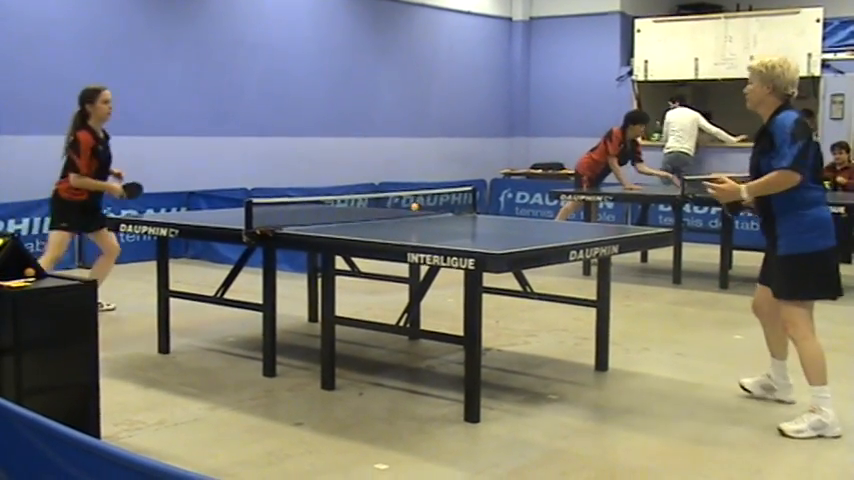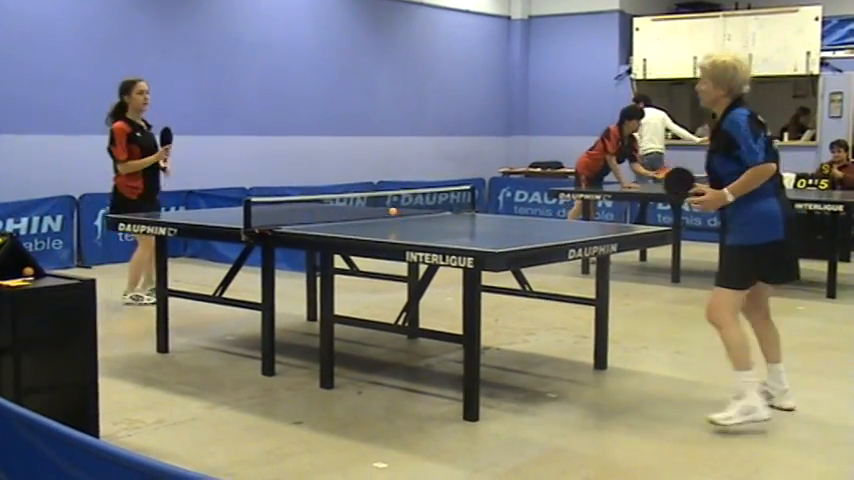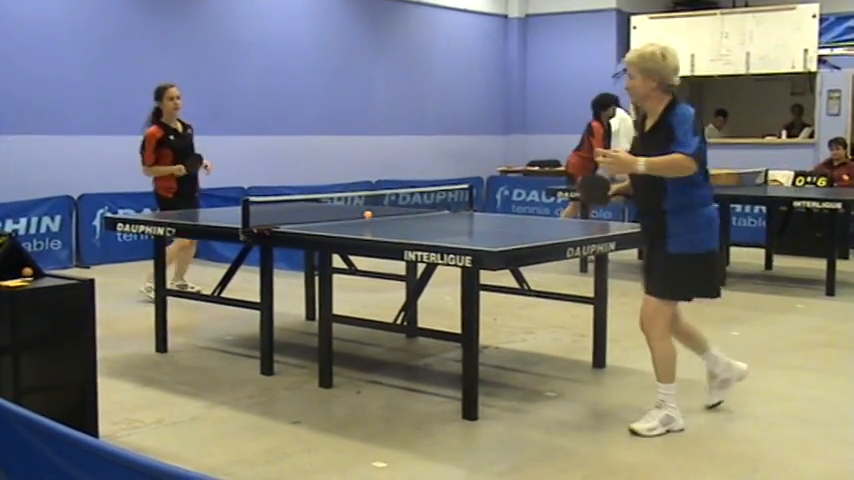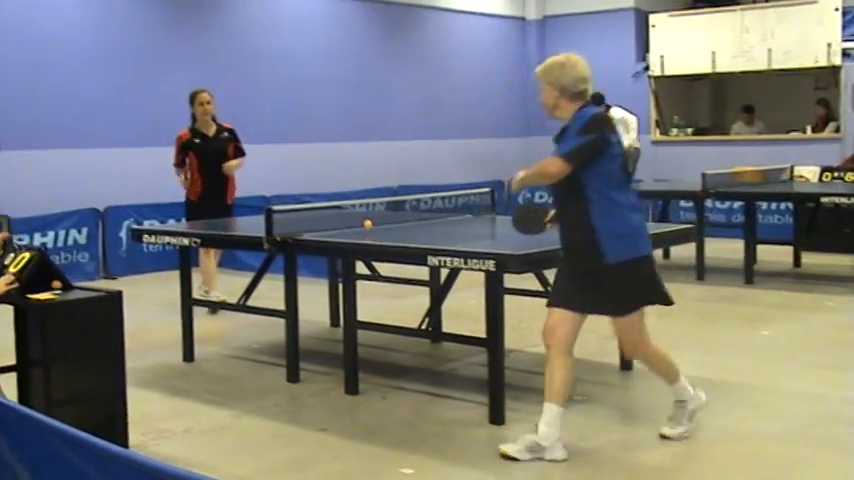
dt=0.4s
person 1, frame 1
left shoulder: (788, 123)
right shoulder: (777, 125)
left elbow: (789, 176)
left wrist: (740, 192)
right wrist: (752, 194)
left hip: (803, 236)
right hip: (790, 236)
left knee: (797, 324)
right knee: (764, 304)
left ankle: (824, 413)
right ankle: (778, 379)
person 1, frame 2
left shoulder: (738, 120)
right shoulder: (729, 121)
left elbow: (766, 166)
left wrist: (726, 197)
right wrist: (709, 188)
left hip: (753, 231)
right hip: (759, 229)
left knee: (720, 311)
right knee: (754, 308)
left ankle: (750, 400)
right ankle: (777, 387)
person 1, frame 3
left shoulder: (684, 117)
right shoulder: (645, 122)
left elbow: (685, 164)
left wrist: (632, 164)
right wrist: (624, 186)
left hip: (688, 238)
right hip: (660, 237)
left knee: (654, 322)
right knee: (665, 321)
left ankle: (667, 409)
right ankle: (723, 368)
person 1, frame 4
left shoulder: (591, 120)
right shoulder: (578, 127)
left elbow: (552, 168)
left wrist: (522, 179)
right wrist: (562, 213)
left hip: (618, 249)
right hip: (583, 252)
left knee: (632, 341)
right knee: (555, 337)
left ankle: (686, 396)
right ankle: (548, 437)
person 2, frame 1
left shoulder: (102, 135)
right shoulder: (83, 138)
right elbow: (75, 179)
left wrist: (111, 173)
right wrist: (109, 187)
left hip: (90, 204)
right hip: (69, 203)
left knee: (112, 250)
right knee: (54, 255)
person 2, frame 2
left shoulder: (145, 126)
right shoulder: (121, 129)
right elbow: (122, 167)
left wrist: (160, 163)
right wrist: (152, 159)
left hip: (149, 192)
right hip: (130, 195)
left knee: (153, 237)
right knee: (147, 241)
left ankle: (147, 283)
right ankle: (131, 292)
person 2, frame 3
left shoulder: (187, 128)
right shoulder: (154, 134)
right elbow: (148, 170)
left wrist: (203, 163)
right wrist: (171, 170)
left hip: (190, 191)
right hip: (169, 194)
left knee: (192, 238)
right knee: (182, 239)
left ankle: (178, 280)
right ankle: (151, 281)
person 2, frame 4
left shoulder: (228, 131)
right shoulder: (186, 137)
left elbow: (240, 157)
right elbow: (179, 167)
left wrist: (234, 165)
right wrist: (184, 177)
left hip: (224, 197)
right hip: (199, 199)
right knee: (207, 247)
left ankle: (205, 285)
right ankle: (212, 293)
